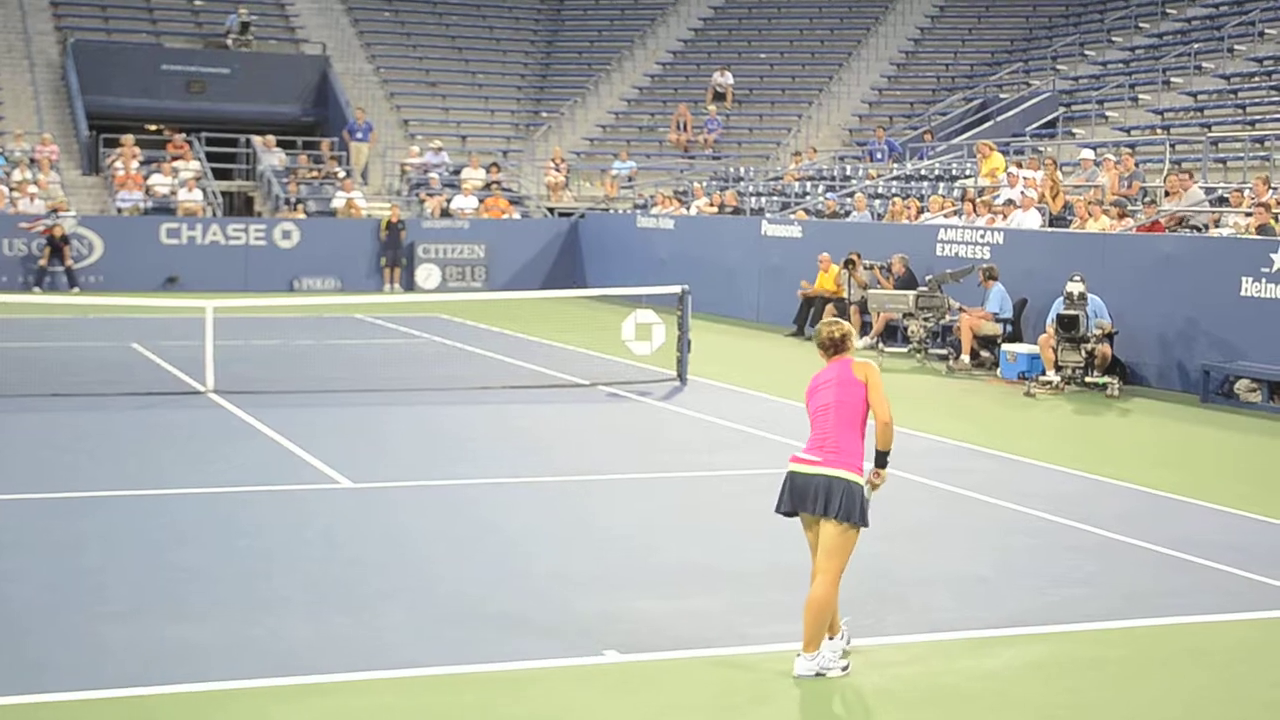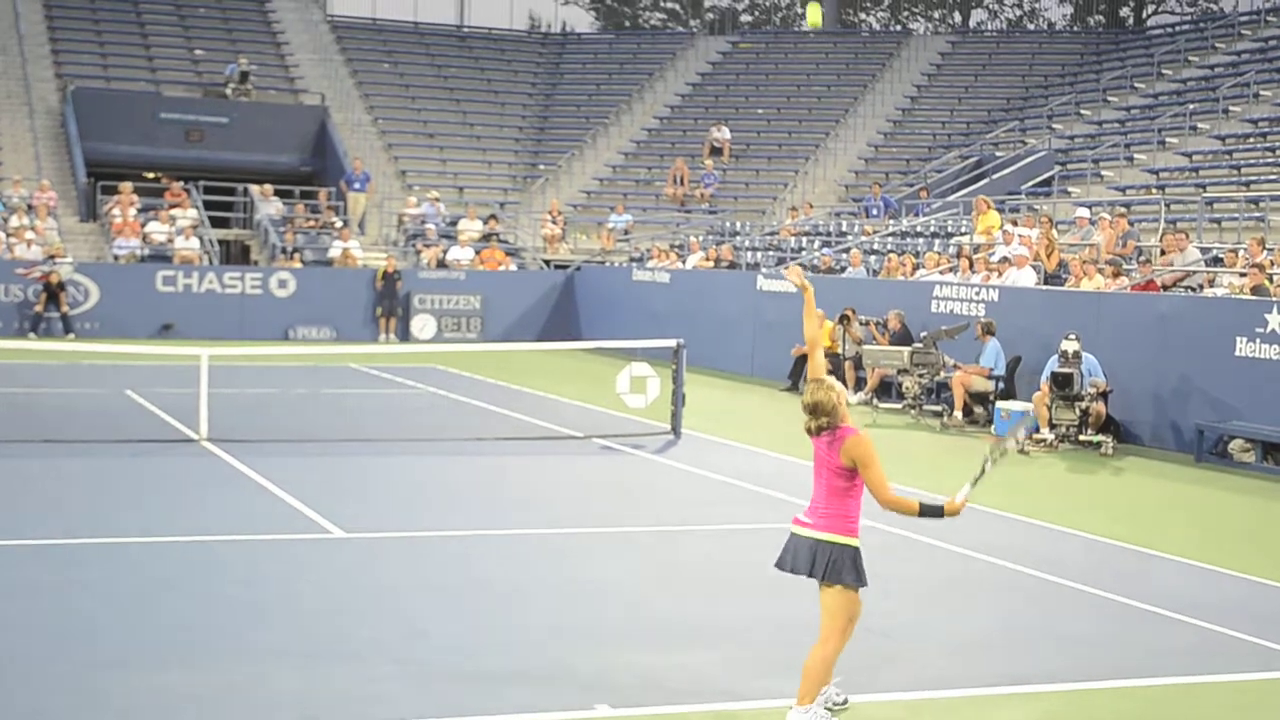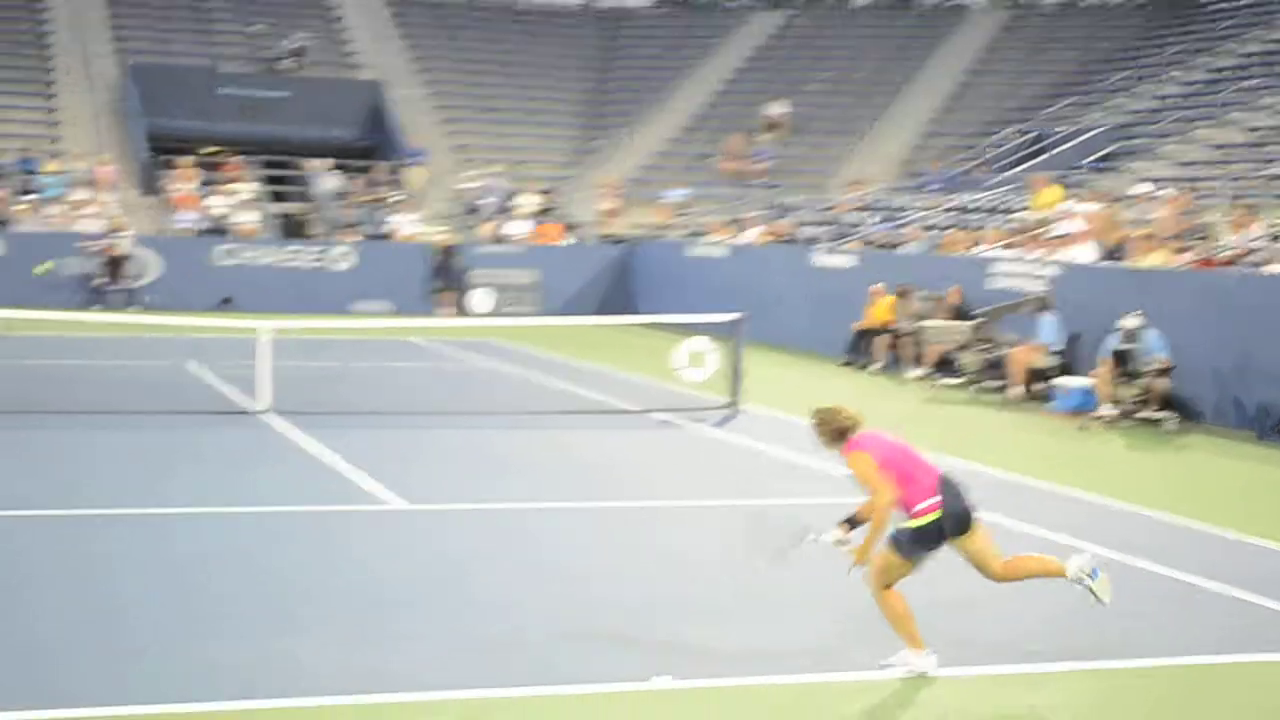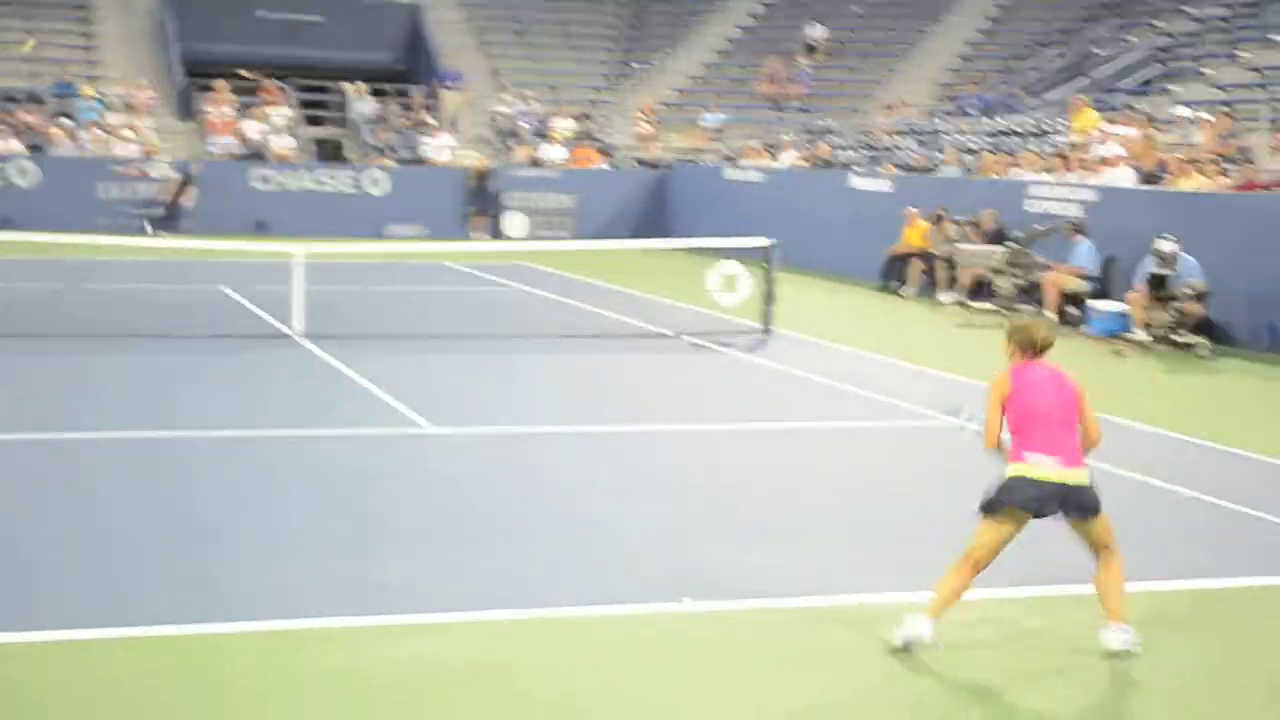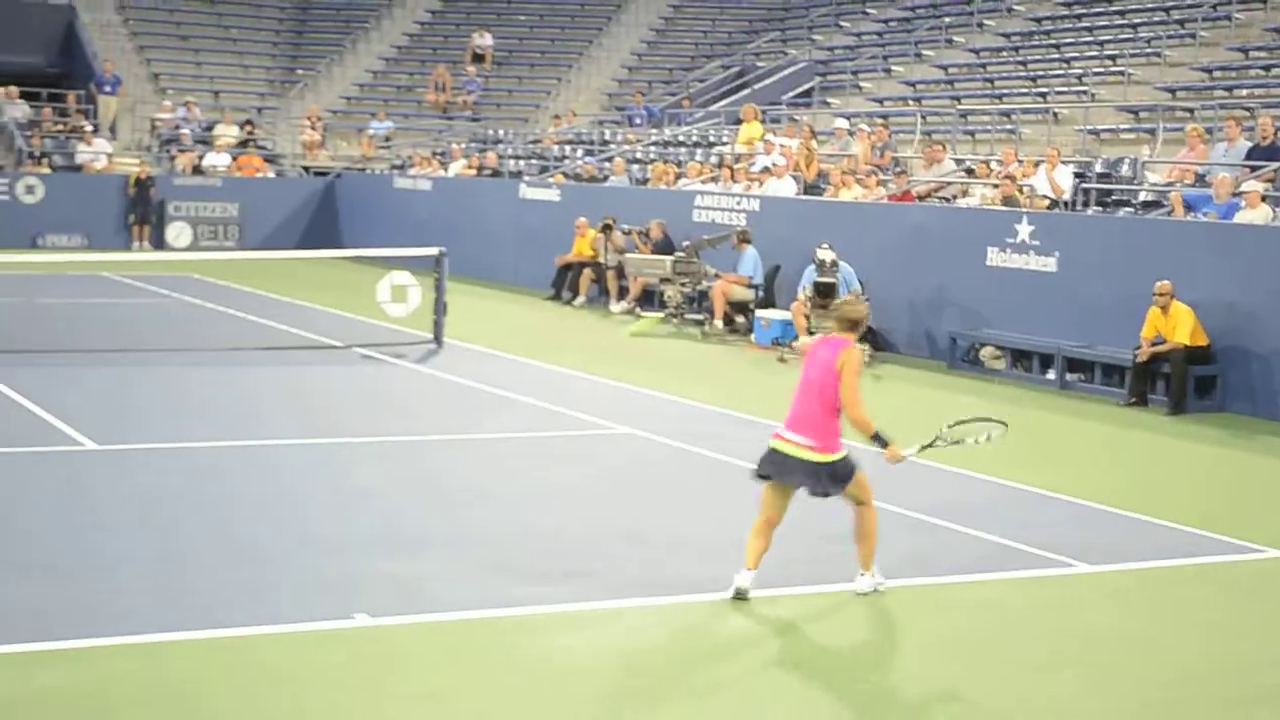
dt=1s
person 1, frame 1
left shoulder: (815, 382)
right shoulder: (865, 369)
right elbow: (884, 420)
right wrist: (880, 466)
left hip: (803, 472)
right hip: (839, 480)
left knee: (824, 568)
right knee: (828, 576)
left ankle: (833, 636)
right ankle: (809, 657)
person 1, frame 2
left shoulder: (819, 426)
right shoulder: (856, 442)
left elbow: (814, 345)
right elbow: (887, 499)
left wrist: (808, 293)
right wrist: (941, 509)
left hip: (809, 534)
right hip: (835, 544)
left knee: (847, 615)
right knee: (832, 633)
person 1, frame 3
left shoulder: (856, 458)
right shoulder: (870, 438)
left elbow: (888, 500)
left wrist: (867, 546)
right wrist: (848, 524)
left hip: (928, 517)
right hip: (951, 503)
left knee: (879, 582)
right knee: (999, 569)
left ankle: (918, 654)
right ankle: (1075, 567)
person 1, frame 4
left shoulder: (1005, 379)
right shoulder: (1068, 381)
left elbow: (992, 441)
right elbow: (1093, 436)
left hip: (1028, 478)
right hip: (1074, 481)
left knee: (971, 562)
right knee: (1107, 551)
left ankle: (923, 621)
right ankle: (1117, 629)
person 1, frame 5
left shoulder: (815, 345)
right shoulder: (851, 354)
right elbow: (852, 412)
right wrist: (884, 444)
left hip: (784, 447)
right hip: (821, 454)
left knee: (767, 522)
right knee: (863, 501)
left ankle: (747, 573)
right ankle: (867, 575)
